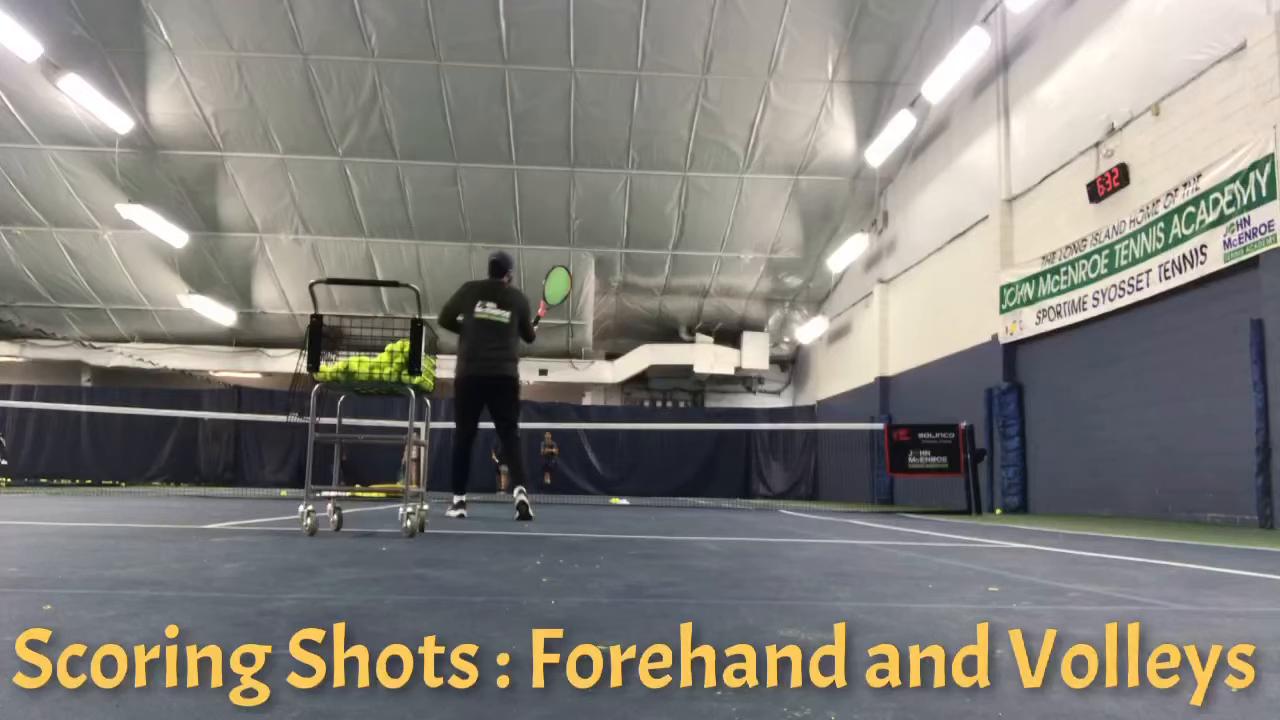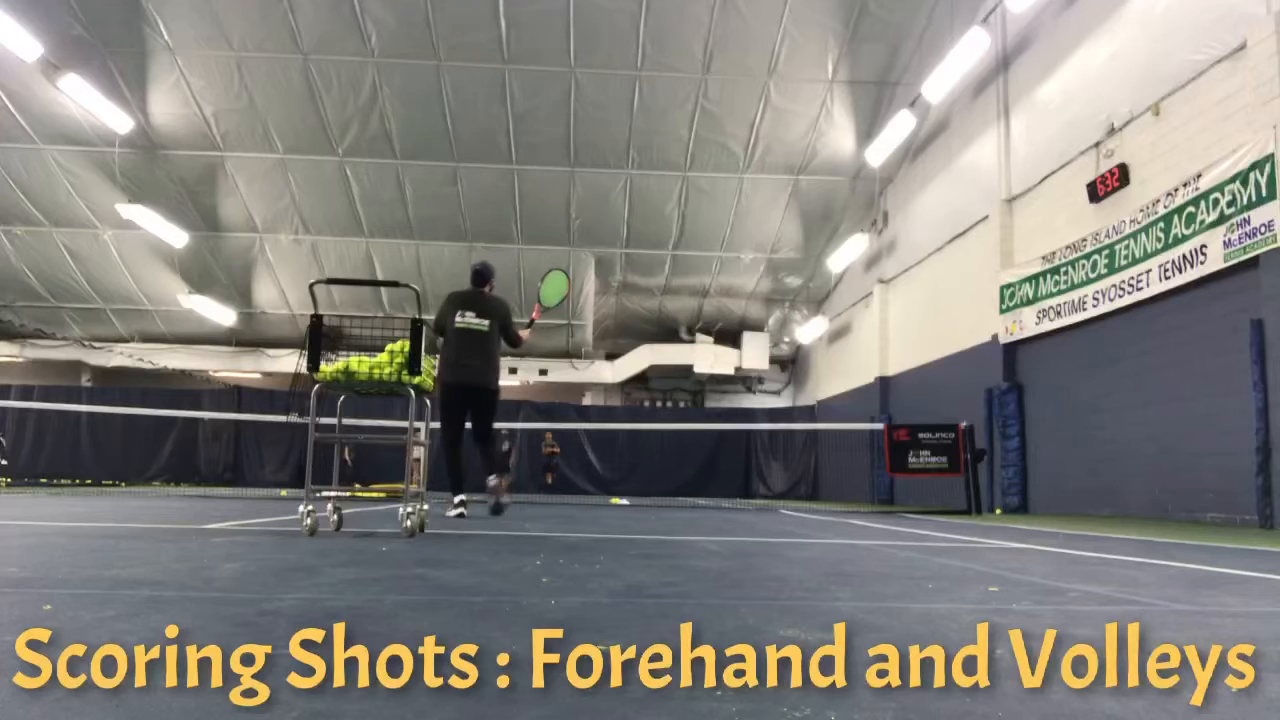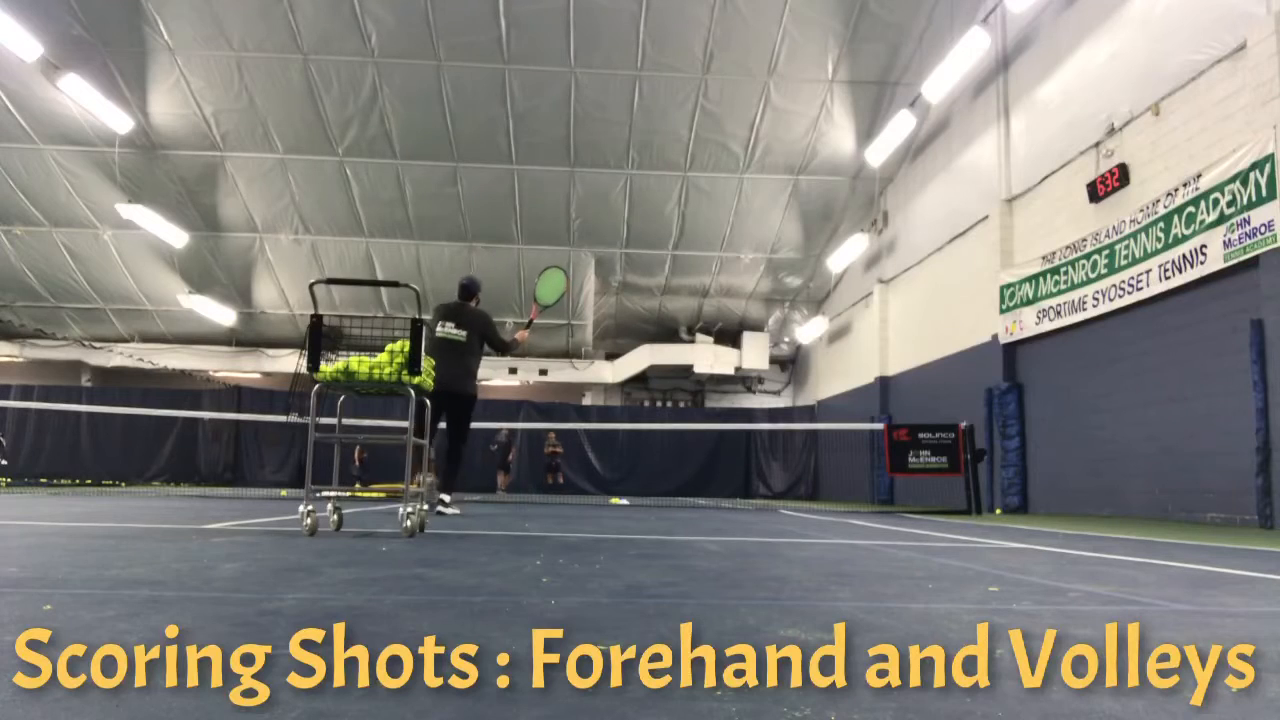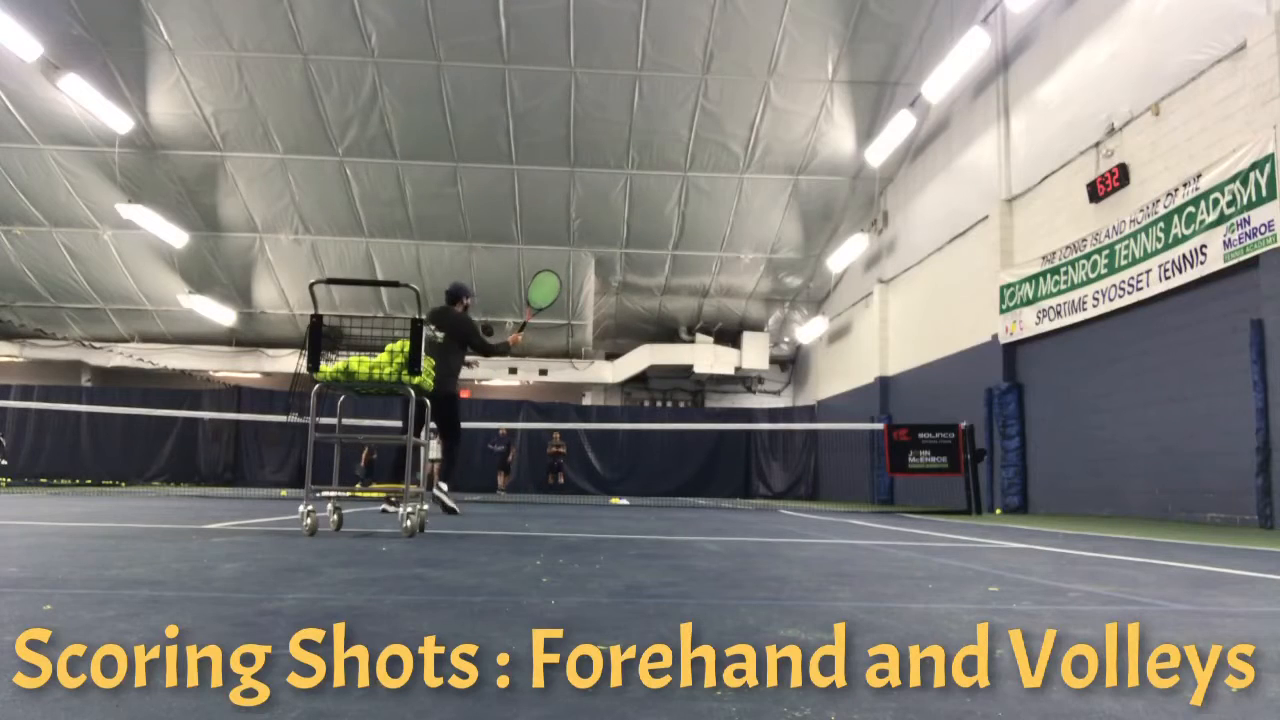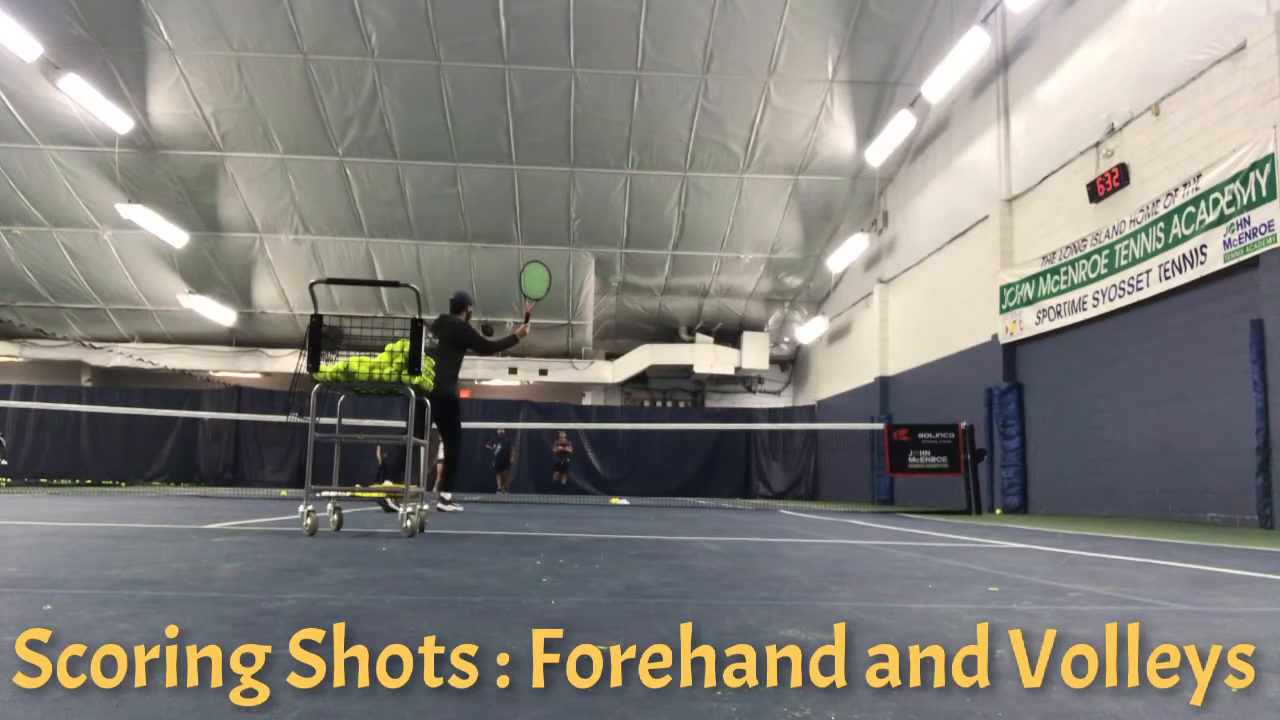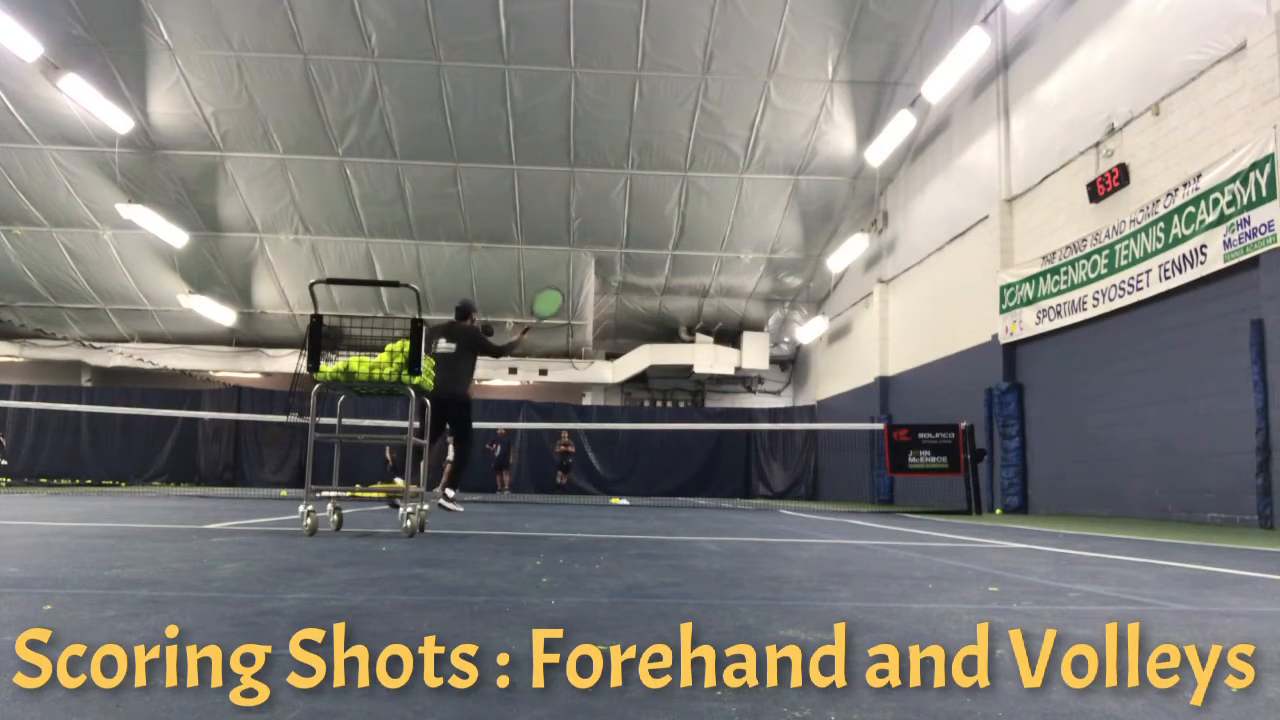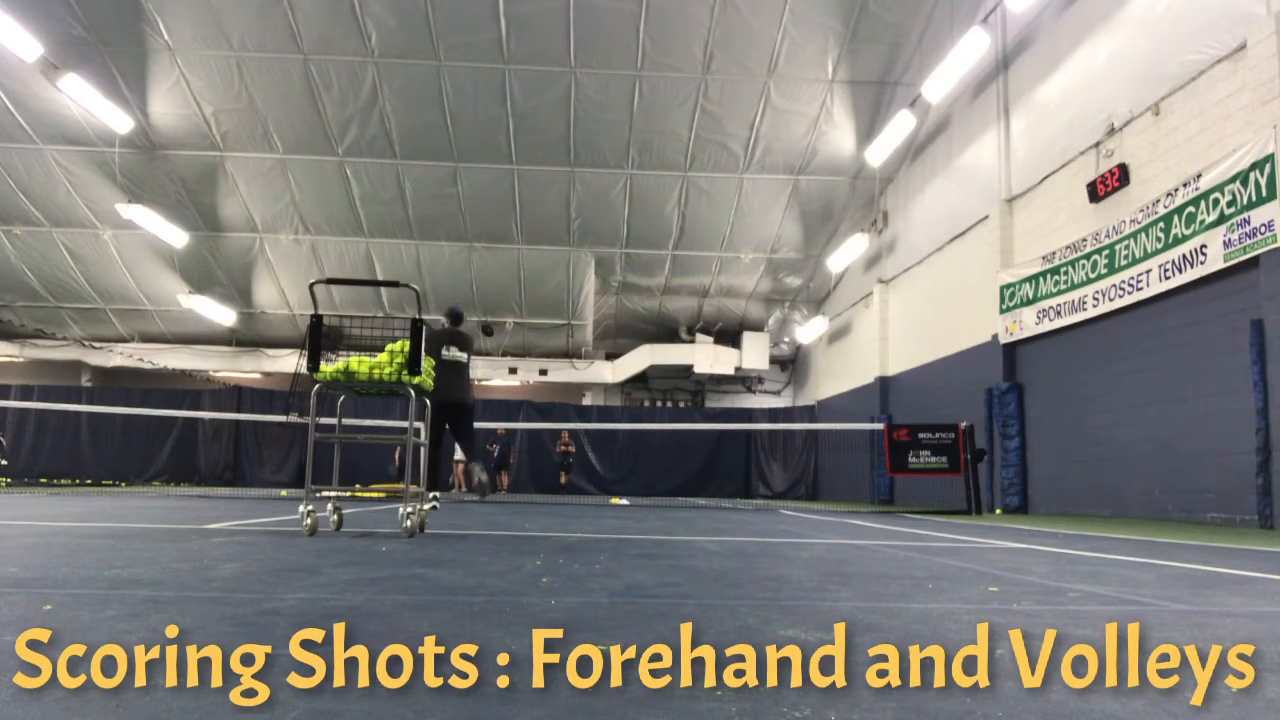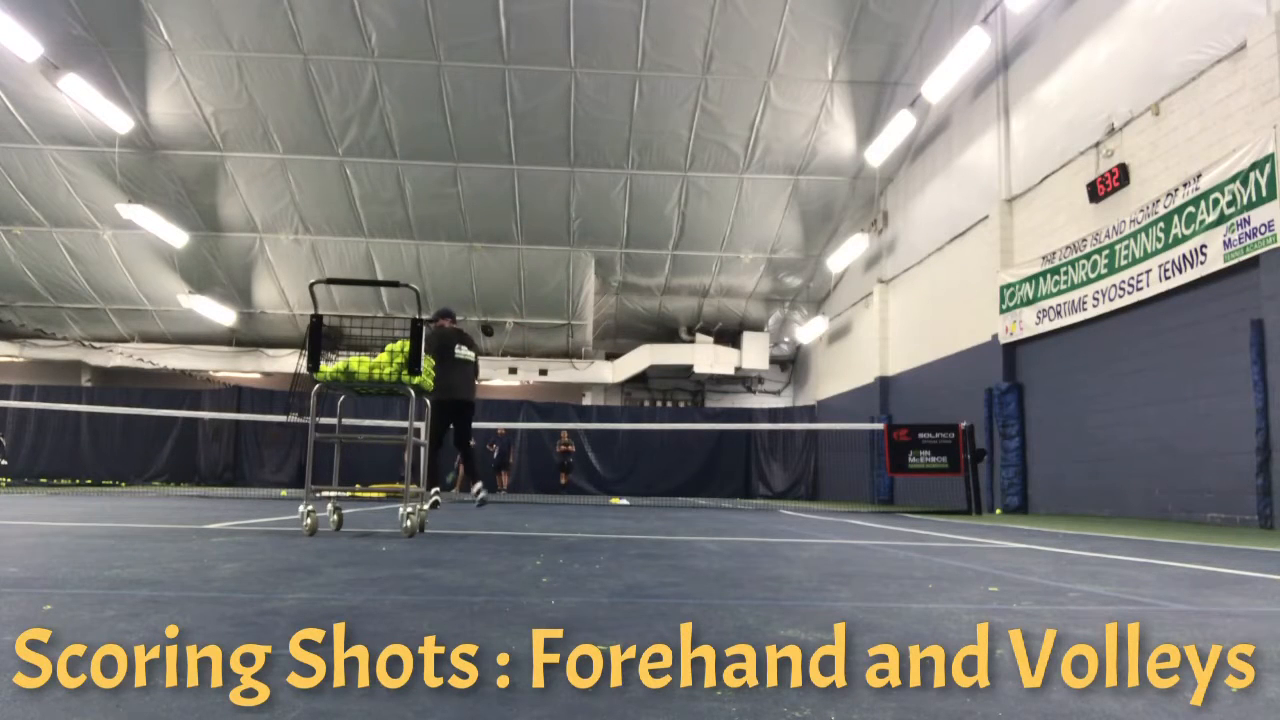
dt=0.3s
person 1, frame 1
left shoulder: (470, 290)
right shoulder: (518, 298)
left elbow: (444, 320)
right elbow: (529, 337)
right wrist: (533, 328)
left hip: (470, 373)
right hip: (504, 375)
left knee: (463, 437)
right knee: (509, 436)
left ankle: (459, 500)
right ankle: (519, 491)
person 1, frame 2
left shoulder: (454, 300)
right shoulder: (499, 306)
left elbow: (438, 329)
right elbow: (513, 342)
right wrist: (522, 335)
left hip: (453, 380)
right hip: (485, 382)
left knee: (452, 440)
right knee: (483, 438)
left ankle: (459, 499)
right ankle: (493, 479)
person 1, frame 3
left shoulder: (440, 311)
right shoulder: (481, 318)
right elbow: (501, 348)
right wrist: (517, 339)
left hip: (433, 385)
right hip: (462, 389)
left knee: (423, 438)
right knee: (455, 443)
left ankle: (422, 478)
right ankle: (445, 497)
person 1, frame 4
left shoulder: (432, 316)
right shoulder: (463, 321)
right elbow: (485, 349)
right wrist: (509, 343)
right hip: (443, 388)
right knee: (451, 440)
right ankle: (442, 486)
person 1, frame 5
left shoulder: (436, 325)
right shoulder: (460, 328)
right elbow: (488, 348)
right wrist: (515, 336)
right hip: (444, 393)
right knee: (453, 445)
right ankle: (444, 496)
person 1, frame 6
left shoulder: (434, 332)
right shoulder: (471, 334)
right elbow: (496, 351)
right wrist: (515, 342)
left hip: (432, 395)
right hip: (456, 396)
right knee: (463, 446)
right ankle: (448, 494)
person 1, frame 7
left shoulder: (434, 336)
right shoulder: (468, 341)
left hip: (437, 400)
right hip: (463, 401)
left knee: (432, 448)
right knee: (467, 442)
left ankle: (432, 495)
right ankle: (476, 467)
person 1, frame 8
left shoulder: (439, 335)
right shoulder: (470, 342)
left elbow: (423, 354)
left hip: (443, 397)
right hip: (467, 399)
left knee: (433, 446)
right knee: (464, 444)
left ankle: (434, 491)
right ankle: (477, 486)
